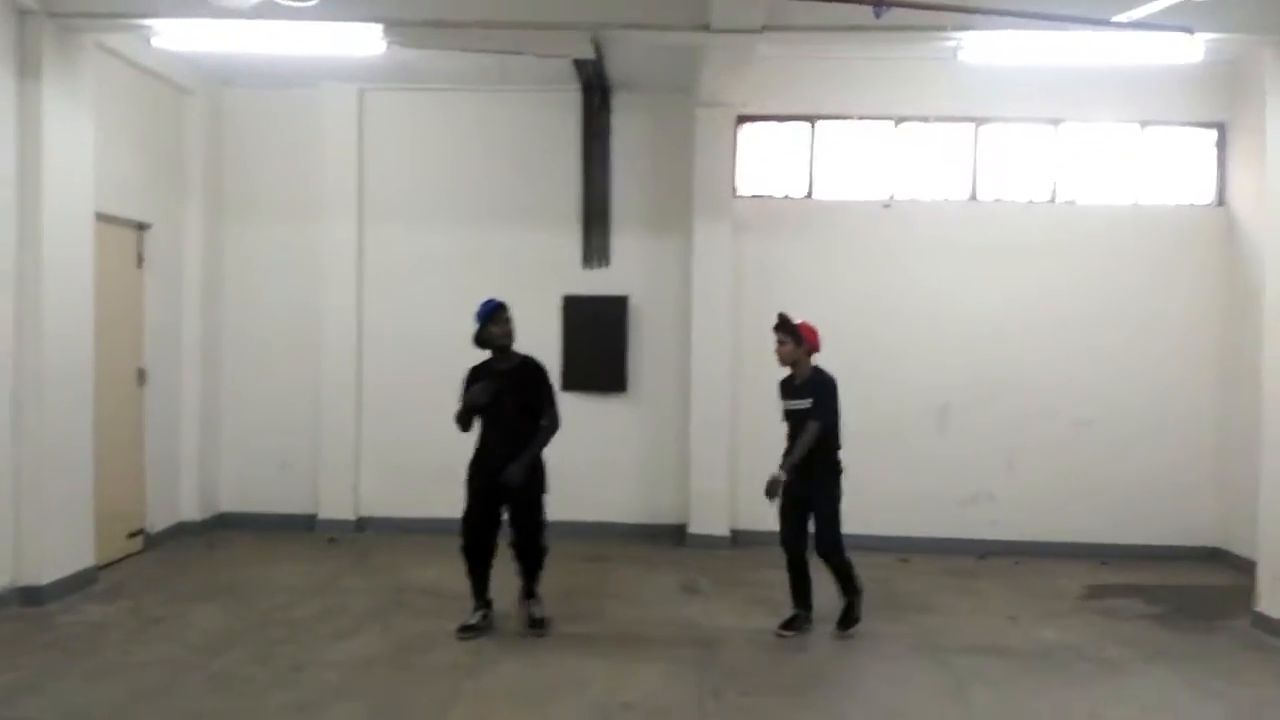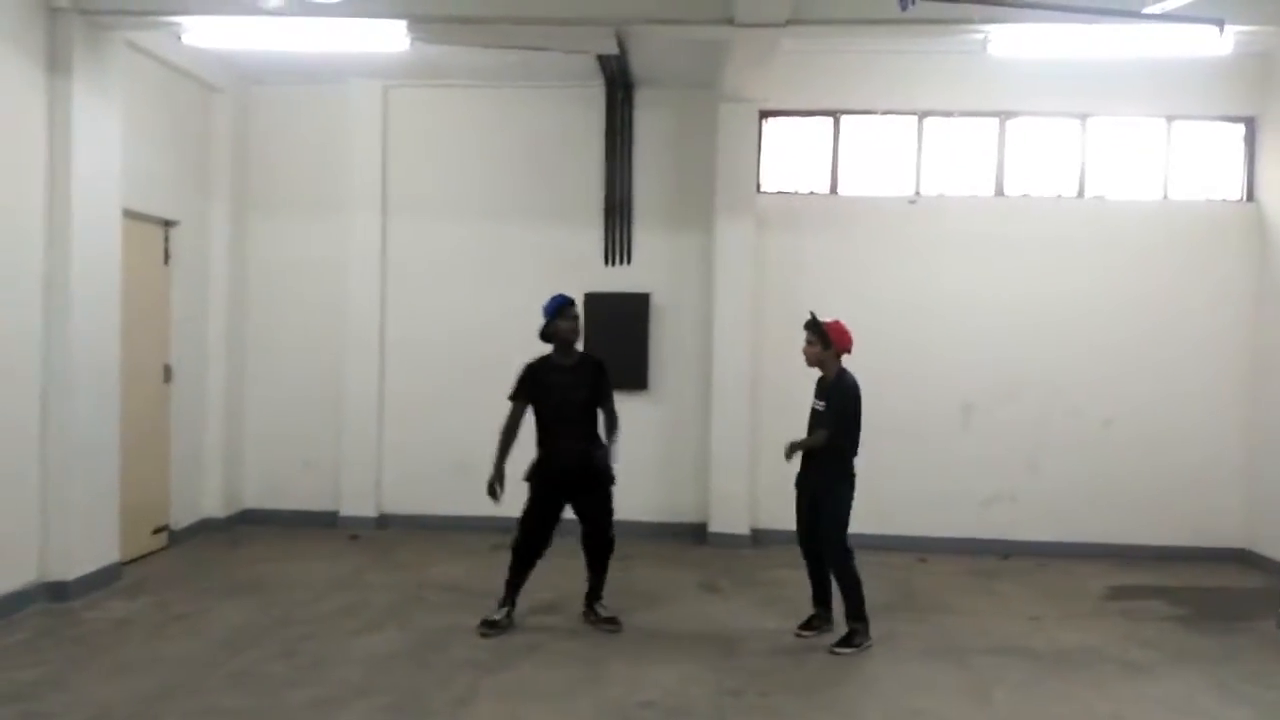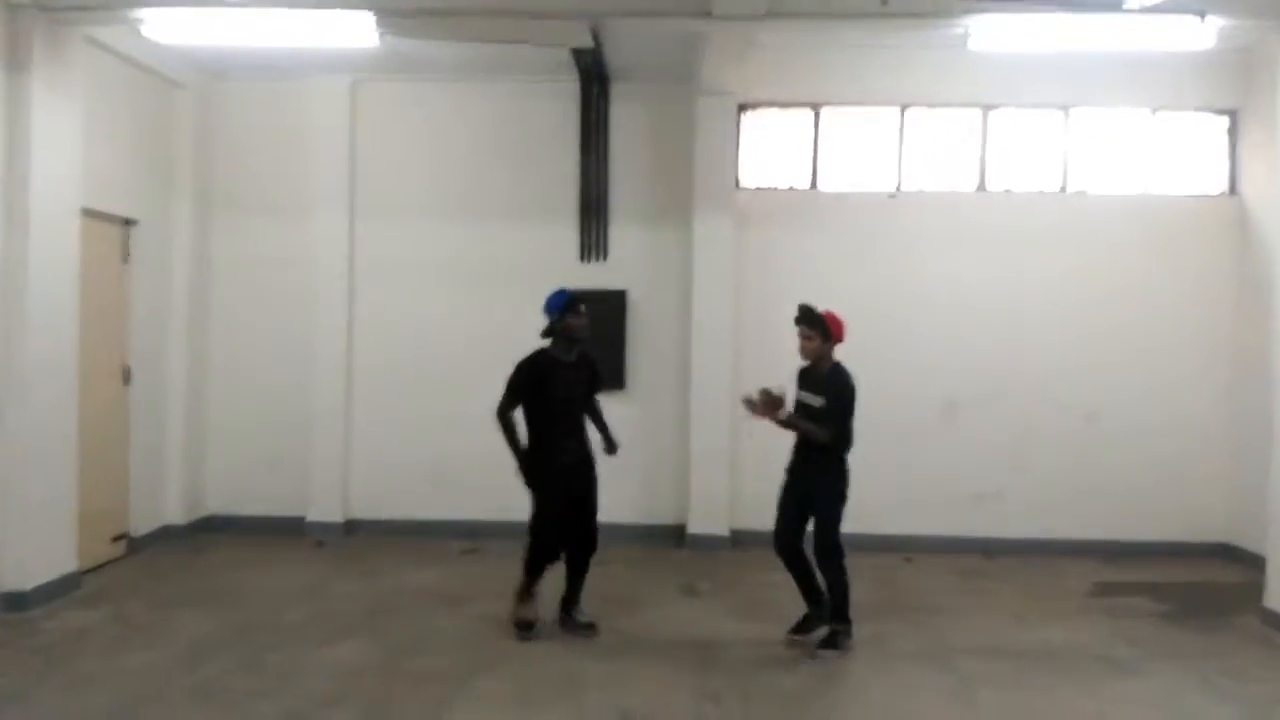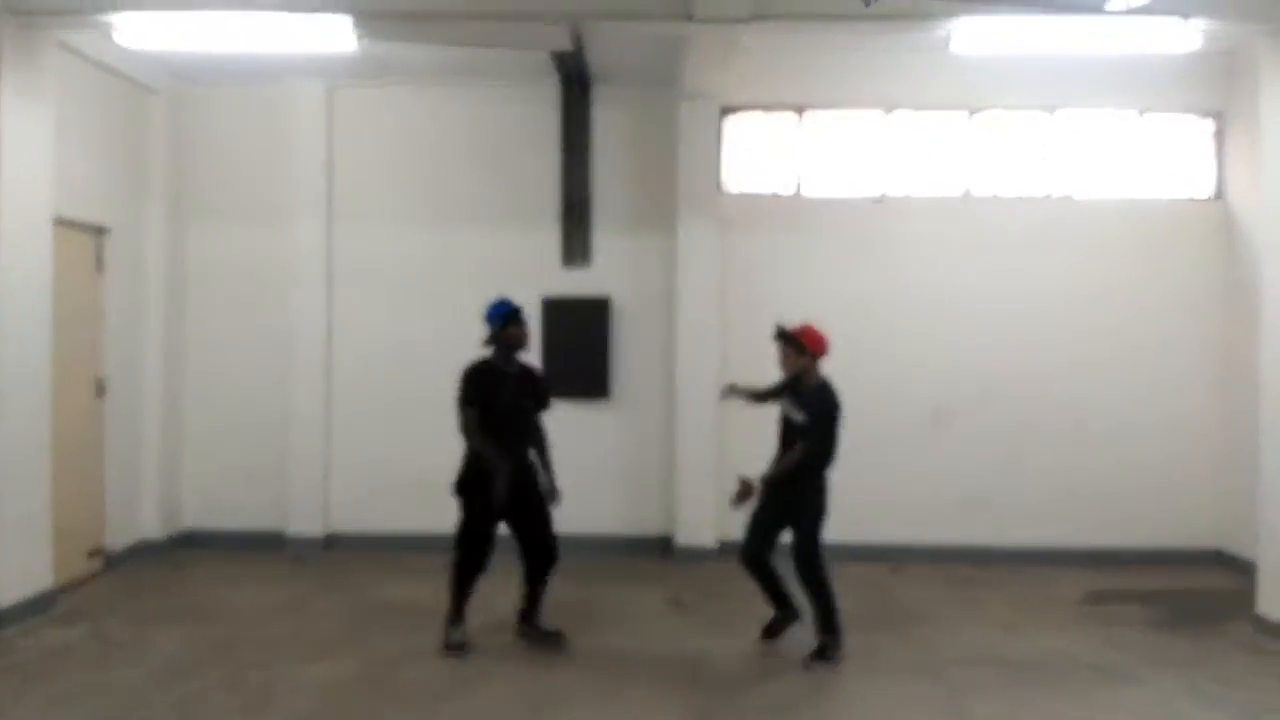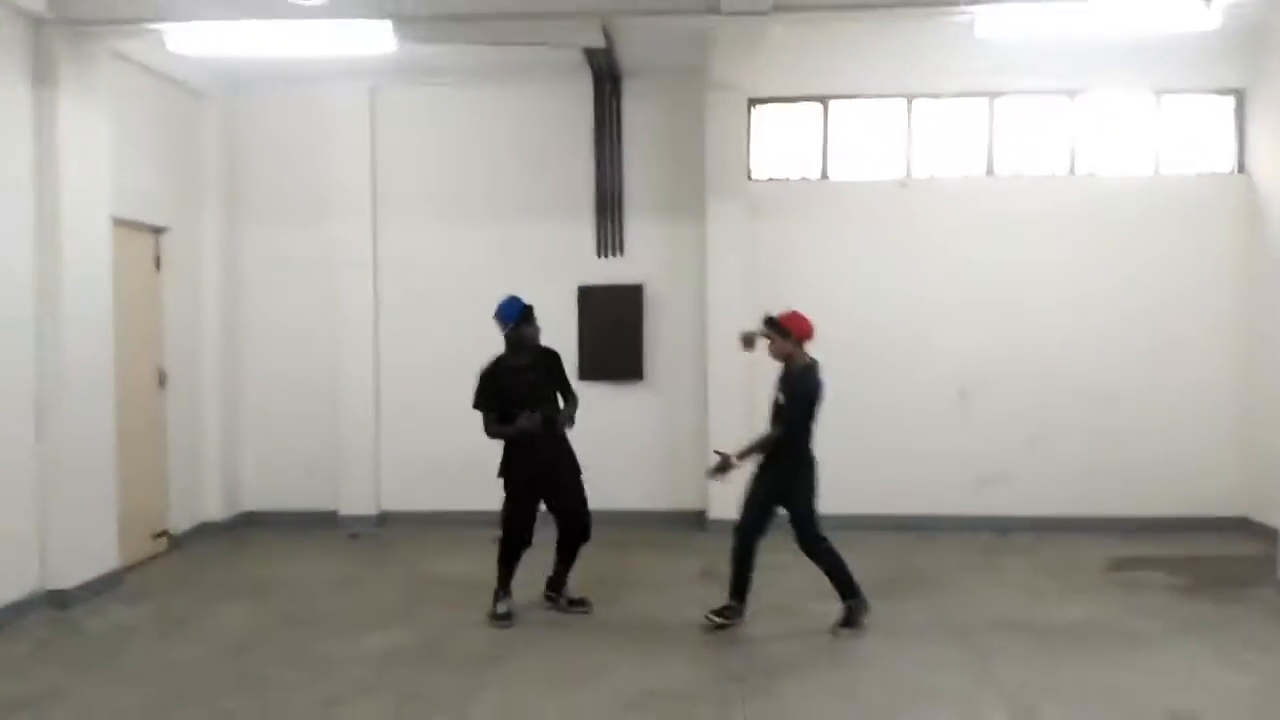
dt=0.4s
person 1, frame 1
left shoulder: (531, 370)
right shoulder: (478, 375)
left elbow: (551, 422)
right elbow: (464, 425)
left wrist: (524, 462)
right wrist: (469, 405)
left hip: (524, 470)
right hip: (485, 469)
left knee: (528, 540)
right knee: (475, 539)
left ankle: (530, 597)
right ankle: (482, 608)
person 1, frame 2
left shoulder: (594, 367)
right shoulder: (536, 372)
left elbow: (608, 412)
right elbow: (514, 419)
left wrist: (607, 443)
right wrist: (498, 467)
left hip: (591, 467)
right hip: (550, 468)
left knee: (600, 538)
right knee: (531, 537)
left ankle: (594, 602)
right ankle: (506, 606)
person 1, frame 3
left shoulder: (586, 364)
right shoulder: (535, 366)
right elbow: (504, 412)
left wrist: (606, 434)
right wrist: (522, 456)
left hip: (579, 464)
right hip: (546, 465)
left knee: (584, 538)
right knee: (549, 537)
left ankle: (570, 607)
right ankle: (526, 596)
person 1, frame 4
left shoulder: (529, 377)
right shoulder: (478, 375)
right elbow: (469, 427)
left wrist: (548, 476)
right wrist: (498, 469)
left hip: (521, 475)
right hip: (483, 477)
left knee: (543, 547)
right knee: (472, 552)
left ankle: (530, 620)
right ankle: (455, 623)
person 1, frame 5
left shoulder: (548, 358)
right shoulder: (494, 375)
left elbow: (566, 391)
right elbow: (490, 428)
left wrist: (570, 411)
right wrist: (515, 428)
left hip: (559, 456)
right hip: (522, 462)
left knee: (577, 525)
right knee: (516, 531)
left ankle: (556, 588)
right ankle: (502, 596)
person 2, frame 1
left shoulder: (824, 383)
right shoulder: (786, 386)
left elbow: (812, 433)
left wrist: (782, 471)
left hip: (824, 476)
right hip: (795, 477)
left knee: (828, 544)
right knee: (792, 545)
left ankle: (852, 599)
right ankle: (802, 611)
person 2, frame 2
left shoulder: (844, 388)
right shoulder: (824, 382)
left elbow: (822, 437)
left wrist: (794, 446)
right wrist: (803, 451)
left hip: (835, 481)
right hip: (812, 476)
left knee: (836, 551)
right knee: (810, 545)
left ankle: (859, 627)
right ankle: (822, 612)
person 2, frame 3
left shoulder: (840, 383)
right shoulder: (806, 374)
left elbow: (826, 434)
left wrist: (783, 416)
right wrist: (772, 408)
left hip: (828, 476)
right hip: (800, 471)
left knee: (827, 549)
right knee: (785, 540)
left ankle: (841, 626)
right ankle: (817, 607)
person 2, frame 4
left shoulder: (824, 400)
right shoulder: (794, 385)
left elbow: (802, 452)
right elbow: (768, 396)
left wrist: (759, 483)
right wrist: (743, 393)
left hip: (806, 490)
right hip: (778, 486)
left knee: (808, 563)
right knee: (752, 553)
left ankle: (830, 637)
right ankle: (785, 610)
person 2, frame 5
left shoulder: (805, 383)
right shoulder: (793, 367)
left elbow: (778, 432)
right elbow: (777, 336)
left wrist: (735, 459)
right wrist: (756, 334)
left hip: (796, 471)
right hip: (772, 466)
left knee: (810, 539)
right knee: (745, 533)
left ankle: (854, 602)
right ankle: (736, 604)
